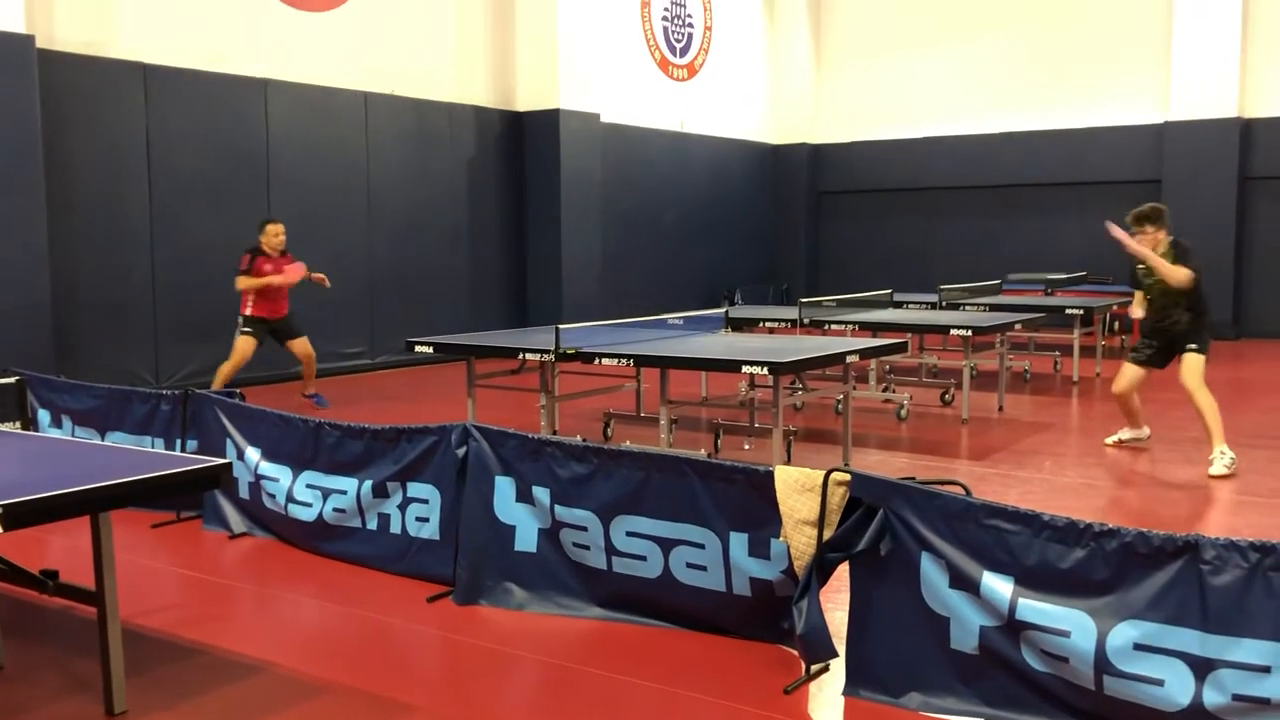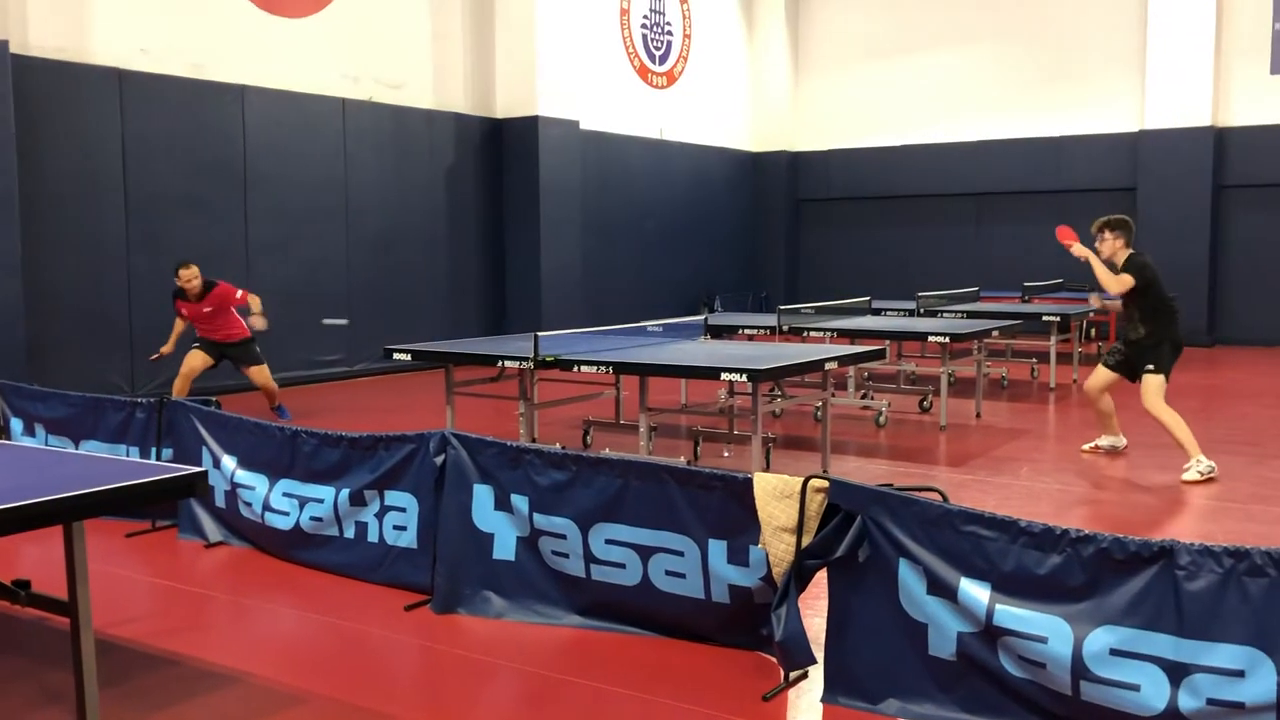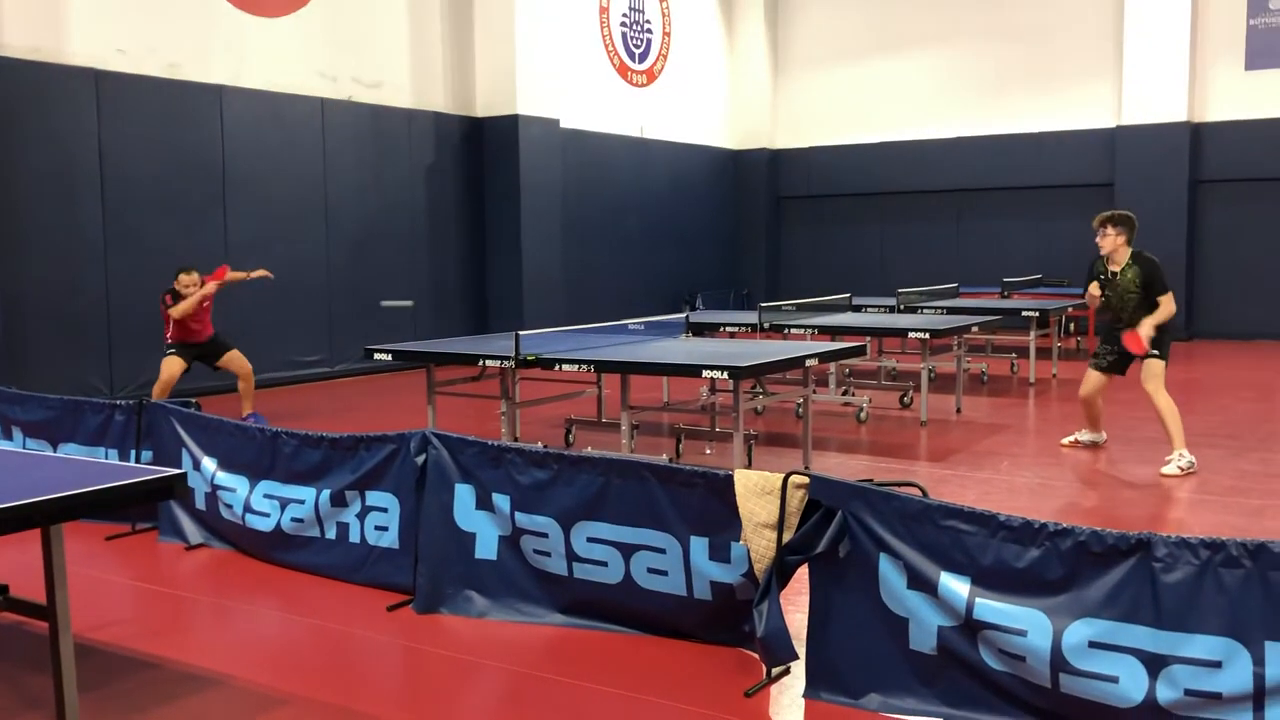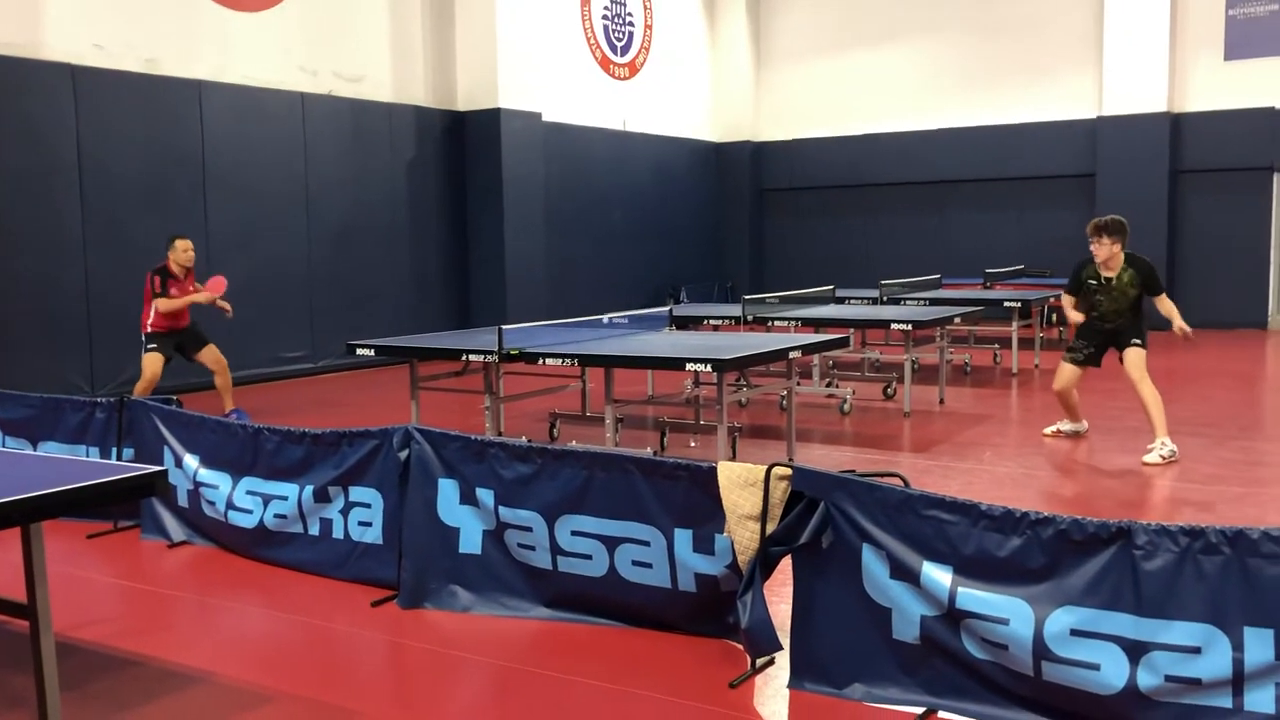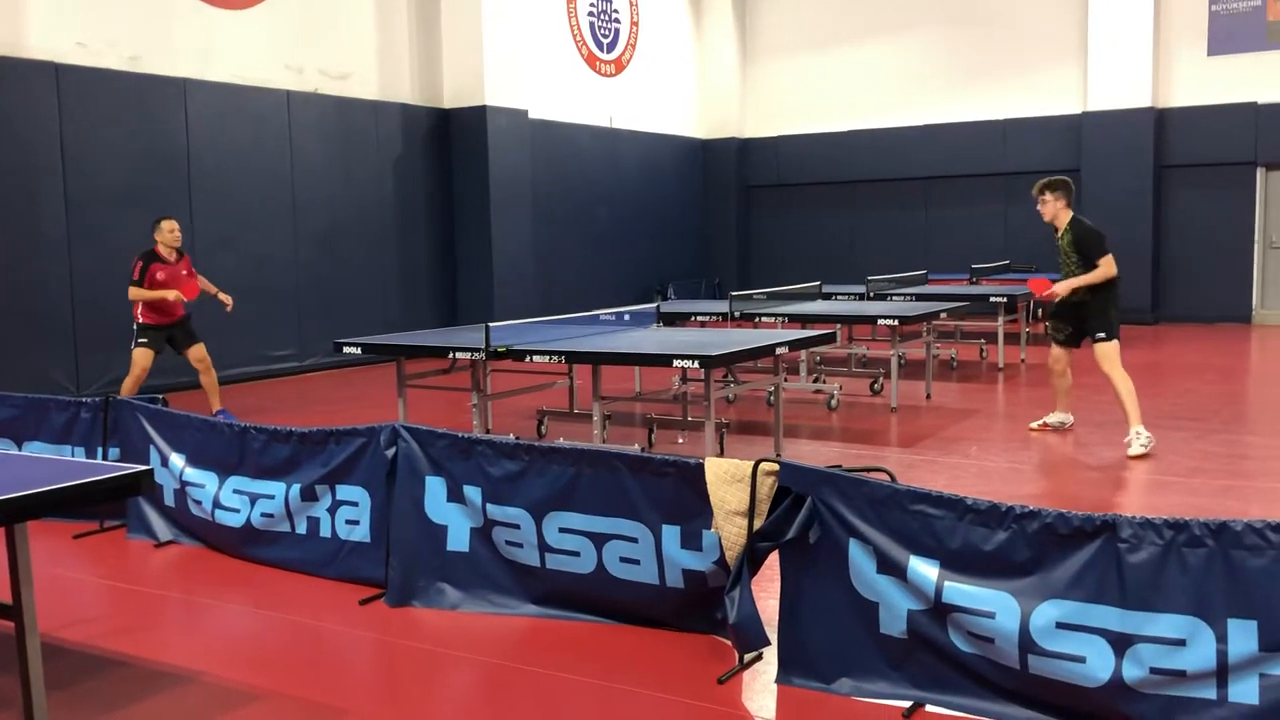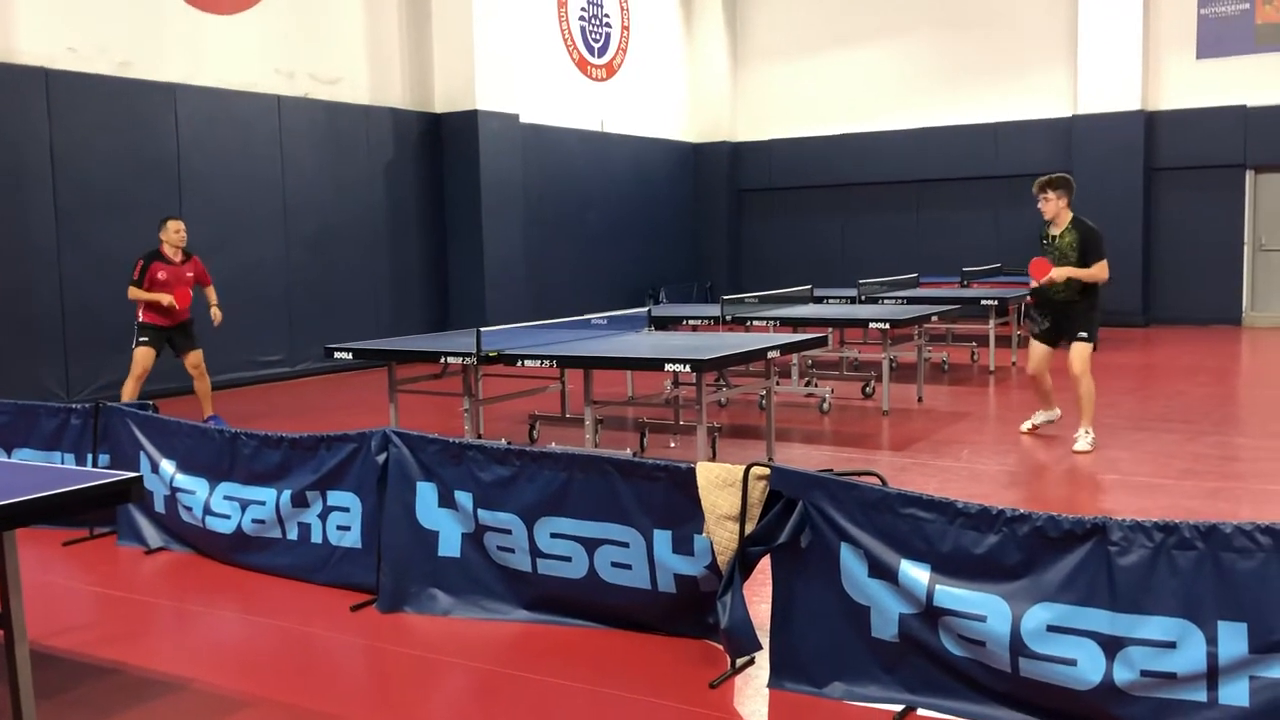
dt=0.4s
person 1, frame 1
left shoulder: (1181, 250)
right shoulder: (1140, 262)
left elbow: (1182, 280)
left wrist: (1143, 250)
right wrist: (1137, 309)
left hip: (1191, 328)
right hip: (1158, 330)
left knee: (1191, 383)
right knee: (1121, 388)
left ankle: (1223, 453)
right ankle: (1137, 430)
person 1, frame 2
left shoulder: (1138, 264)
right shoulder: (1117, 267)
left elbow: (1116, 288)
left wrist: (1089, 256)
right wrist: (1101, 304)
left hip: (1160, 341)
right hip: (1134, 340)
left knee: (1152, 403)
right knee: (1093, 388)
left ankle: (1201, 462)
right ankle: (1113, 438)
person 1, frame 3
left shoulder: (1147, 265)
right shoulder: (1097, 266)
left elbow: (1169, 305)
right elbow: (1091, 304)
left wrist: (1149, 322)
right wrist: (1092, 295)
left hip: (1151, 333)
right hip: (1116, 333)
left knee: (1152, 386)
right knee: (1086, 393)
left ankle: (1182, 455)
right ankle: (1094, 434)
person 1, frame 4
left shoulder: (1141, 267)
right shoulder: (1085, 268)
left elbow: (1161, 299)
right elbow: (1067, 297)
left wrist: (1176, 319)
right wrist: (1070, 313)
left hip: (1128, 326)
right hip: (1092, 328)
left knee: (1137, 375)
right knee: (1061, 386)
left ankle: (1164, 444)
right ankle: (1075, 424)
person 1, frame 5
left shoulder: (1084, 231)
right shoulder: (1060, 232)
left elbow: (1110, 269)
left wrist: (1071, 284)
right wrist: (1061, 288)
left hip: (1099, 304)
right hip: (1074, 304)
left knee: (1109, 367)
right knee: (1056, 362)
left ankle: (1139, 433)
right ankle: (1062, 416)
person 1, frame 6
left shoulder: (1086, 232)
right shoulder: (1046, 230)
left elbow: (1102, 274)
left wrist: (1068, 272)
left hip: (1081, 307)
right hip: (1049, 305)
left knee: (1078, 370)
right knee: (1033, 369)
left ankle: (1086, 430)
right ankle: (1048, 411)
person 2, frame 1
left shoulder: (285, 256)
right shoulder: (253, 256)
right elbow: (241, 284)
left wrist: (312, 276)
right wrist: (271, 280)
left hip: (281, 317)
right hip: (254, 316)
left knee: (308, 356)
right knee: (238, 359)
left ankle: (310, 392)
person 2, frame 2
left shoulder: (218, 290)
right shoulder: (178, 297)
left elbow: (252, 298)
left wrist: (256, 315)
right wrist: (171, 344)
left hip: (239, 340)
right hip: (208, 341)
left knee: (265, 383)
right knee: (186, 372)
left ankle: (276, 406)
person 2, frame 3
left shoulder: (206, 286)
right shoulder: (169, 296)
left elbow: (222, 278)
right elbow: (176, 314)
left wrist: (249, 276)
right wrist: (199, 294)
left hip: (208, 340)
right hip: (180, 343)
left knee: (245, 370)
right knee: (167, 377)
left ankle: (248, 414)
person 2, frame 4
left shoulder: (188, 272)
right shoulder: (158, 275)
right elbow: (162, 307)
left wrist: (216, 301)
right wrist: (194, 298)
left hip: (185, 328)
right hip: (158, 332)
left knee: (220, 364)
right knee: (150, 376)
left ankle: (230, 410)
person 2, frame 5
left shoulder: (183, 258)
right shoulder: (145, 261)
left elbow: (196, 278)
right elbow: (133, 293)
left wrist: (218, 293)
right wrist: (165, 293)
left hip: (178, 321)
right hip: (149, 323)
left knee: (204, 362)
right knee: (139, 371)
left ankle: (217, 411)
person 2, frame 6
left shoulder: (192, 261)
right shoulder: (148, 261)
left elbow: (207, 285)
right elbow: (132, 292)
left wrist: (214, 305)
right wrist: (160, 296)
left hip: (180, 324)
right hip: (150, 324)
left knee: (198, 369)
right knee: (139, 370)
left ankle: (209, 416)
